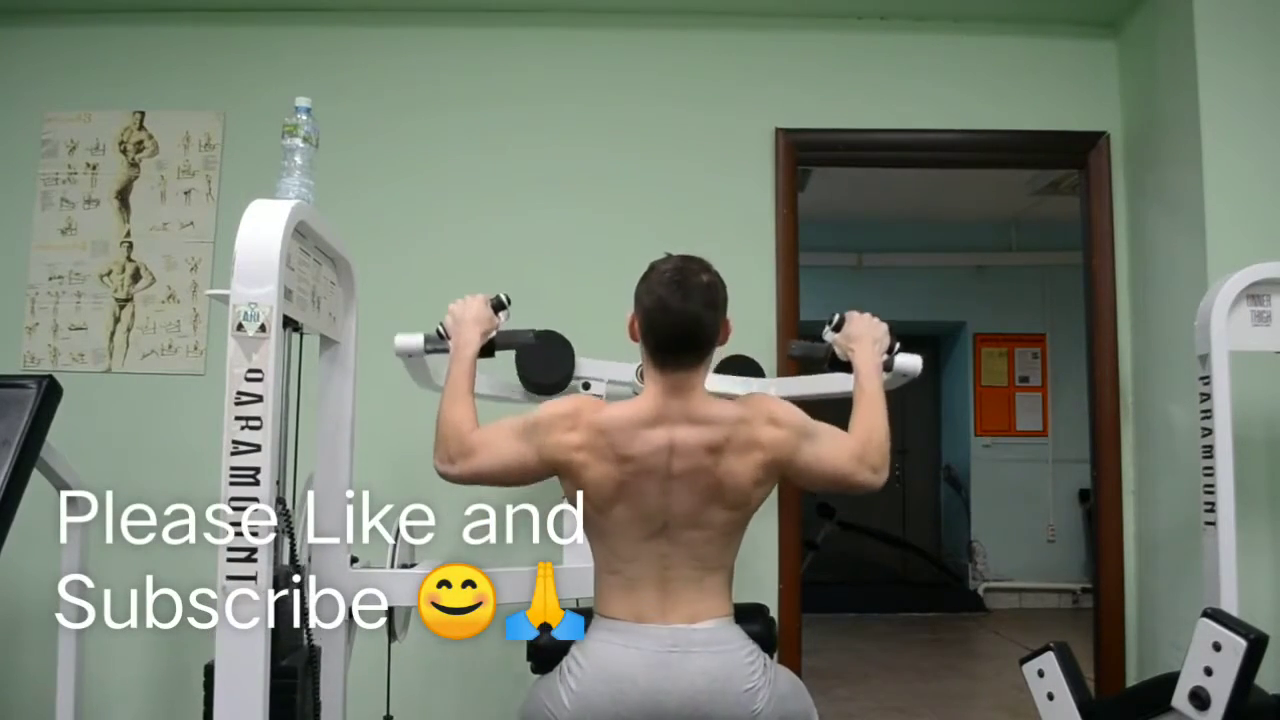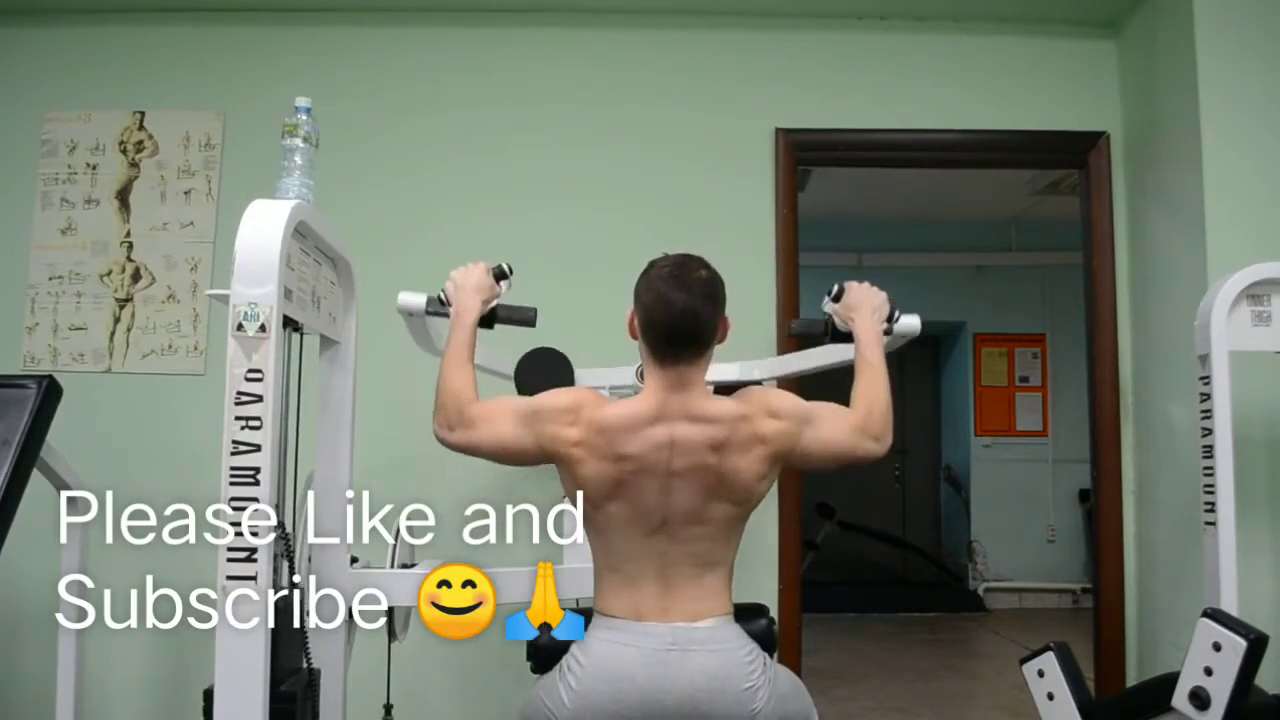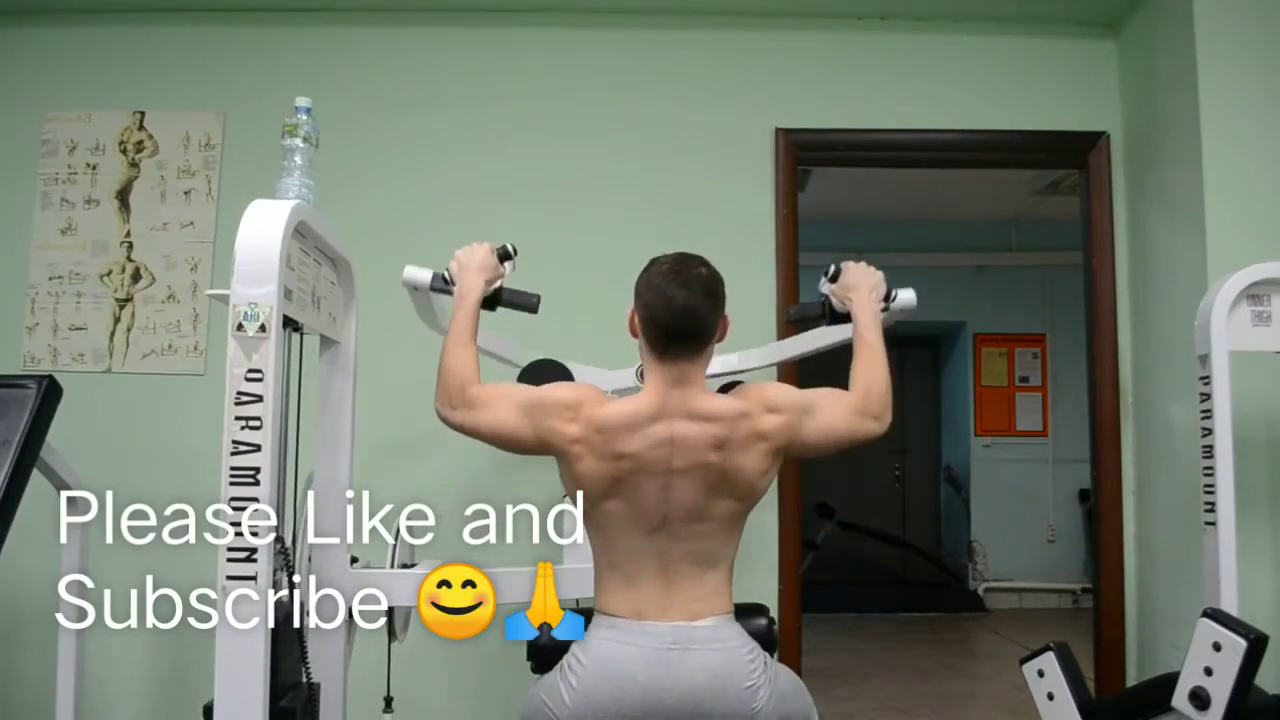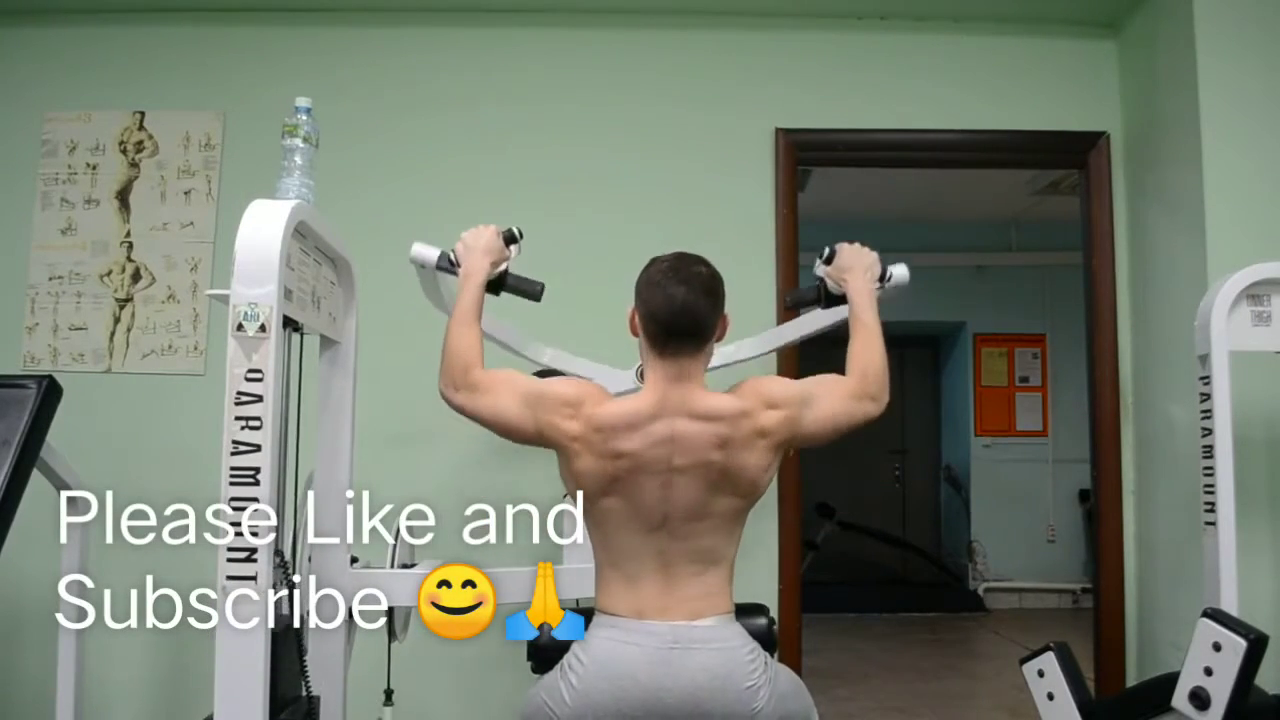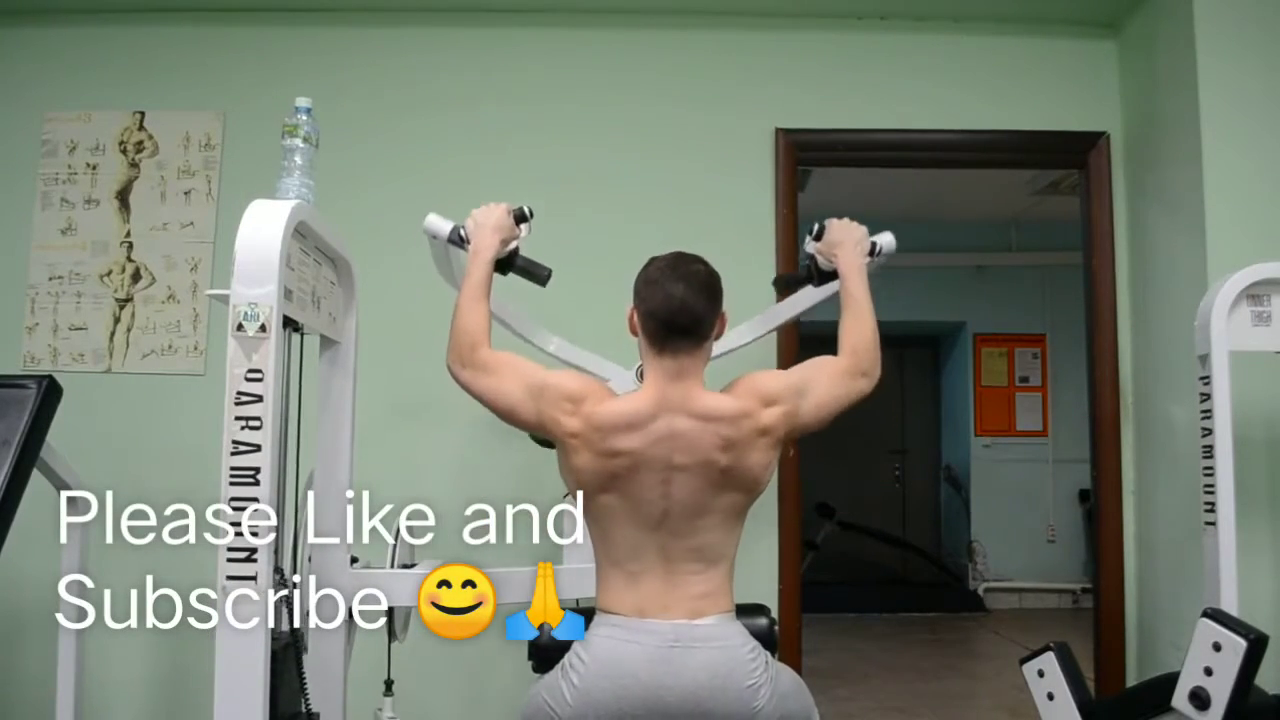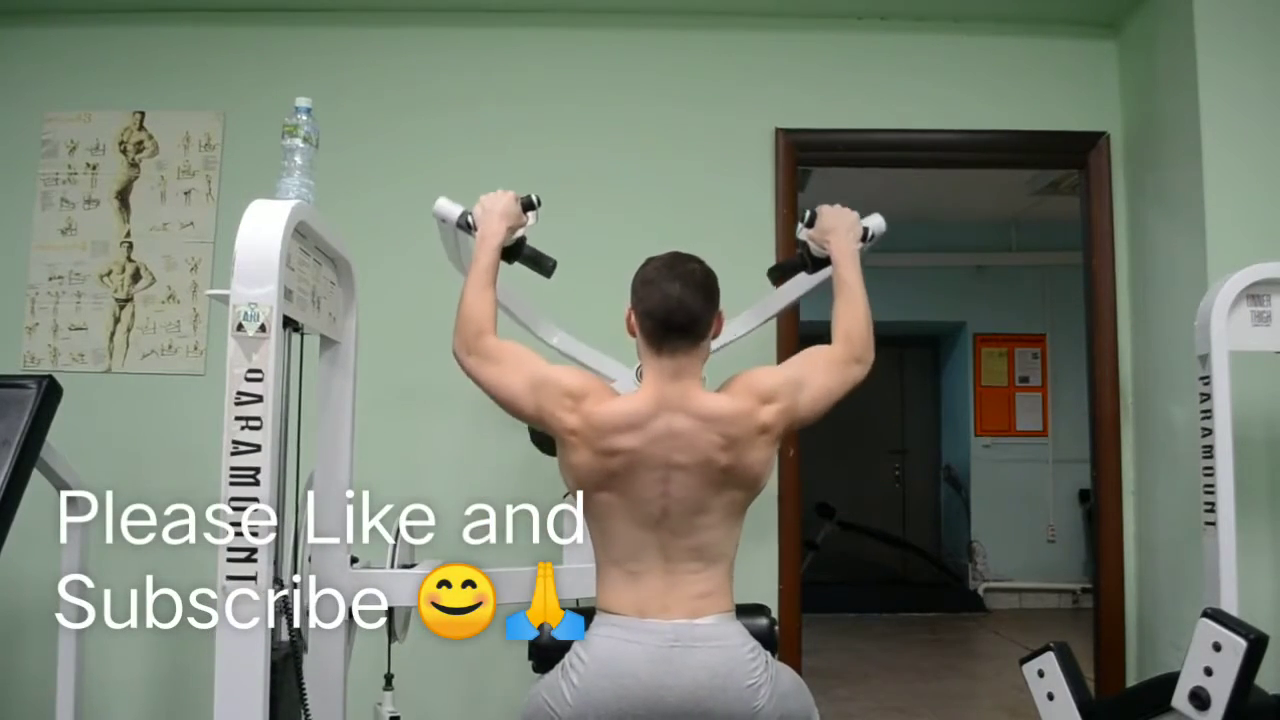
dt=0.1s
person 1, frame 1
left shoulder: (576, 430)
right shoulder: (762, 432)
left elbow: (454, 457)
right elbow: (870, 466)
left wrist: (465, 339)
right wrist: (867, 355)
left hip: (607, 673)
right hip: (723, 673)
person 1, frame 2
left shoulder: (575, 426)
right shoulder: (763, 426)
left elbow: (454, 425)
right elbow: (873, 436)
left wrist: (467, 309)
right wrist: (866, 326)
left hip: (607, 671)
right hip: (723, 671)
person 1, frame 3
left shoulder: (577, 423)
right shoulder: (761, 423)
left elbow: (456, 403)
right elbow: (871, 413)
left wrist: (470, 288)
right wrist: (863, 304)
left hip: (608, 668)
right hip: (723, 666)
person 1, frame 4
left shoulder: (578, 420)
right shoulder: (761, 419)
left elbow: (459, 385)
right elbow: (869, 395)
left wrist: (474, 269)
right wrist: (859, 287)
left hip: (608, 669)
right hip: (725, 668)
person 1, frame 5
left shoulder: (581, 417)
right shoulder: (757, 416)
left elbow: (468, 361)
right elbow: (860, 369)
left wrist: (484, 247)
right wrist: (851, 262)
left hip: (609, 664)
right hip: (724, 664)
person 1, frame 6
left shoulder: (580, 415)
right shoulder: (756, 415)
left elbow: (473, 348)
right elbow: (855, 356)
left wrist: (491, 234)
right wrist: (843, 248)
left hip: (608, 666)
right hip: (725, 665)
